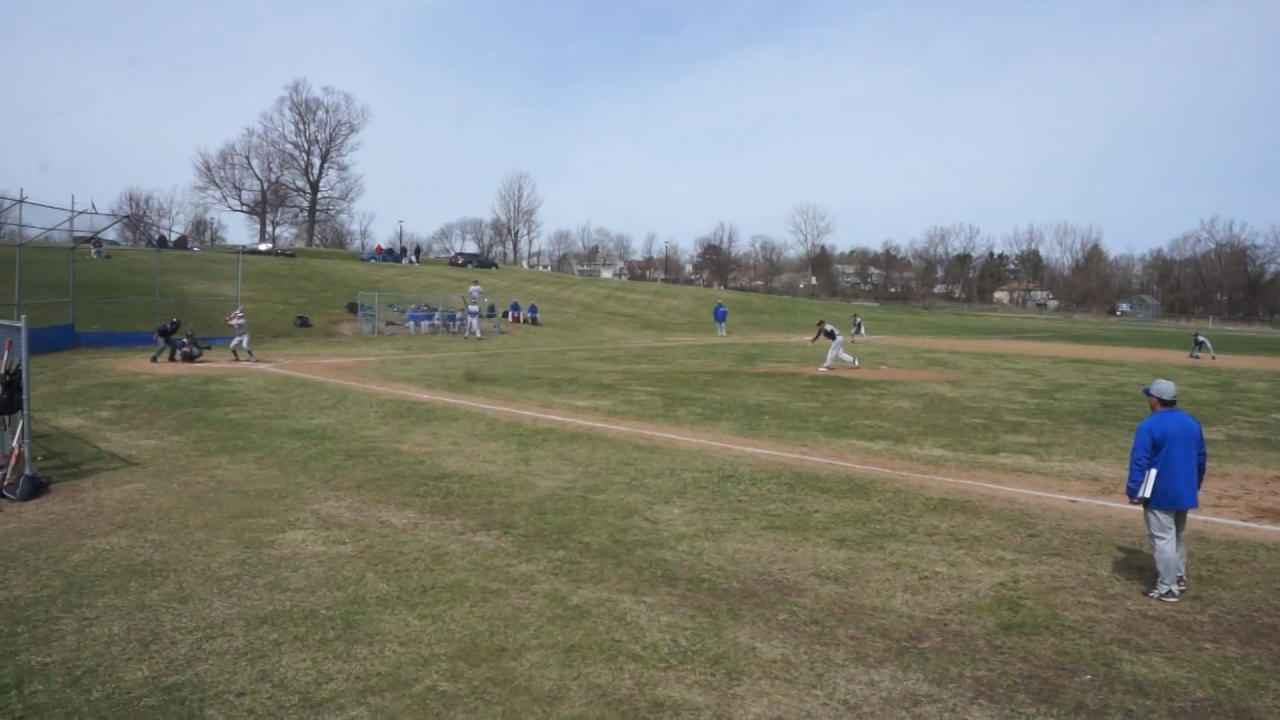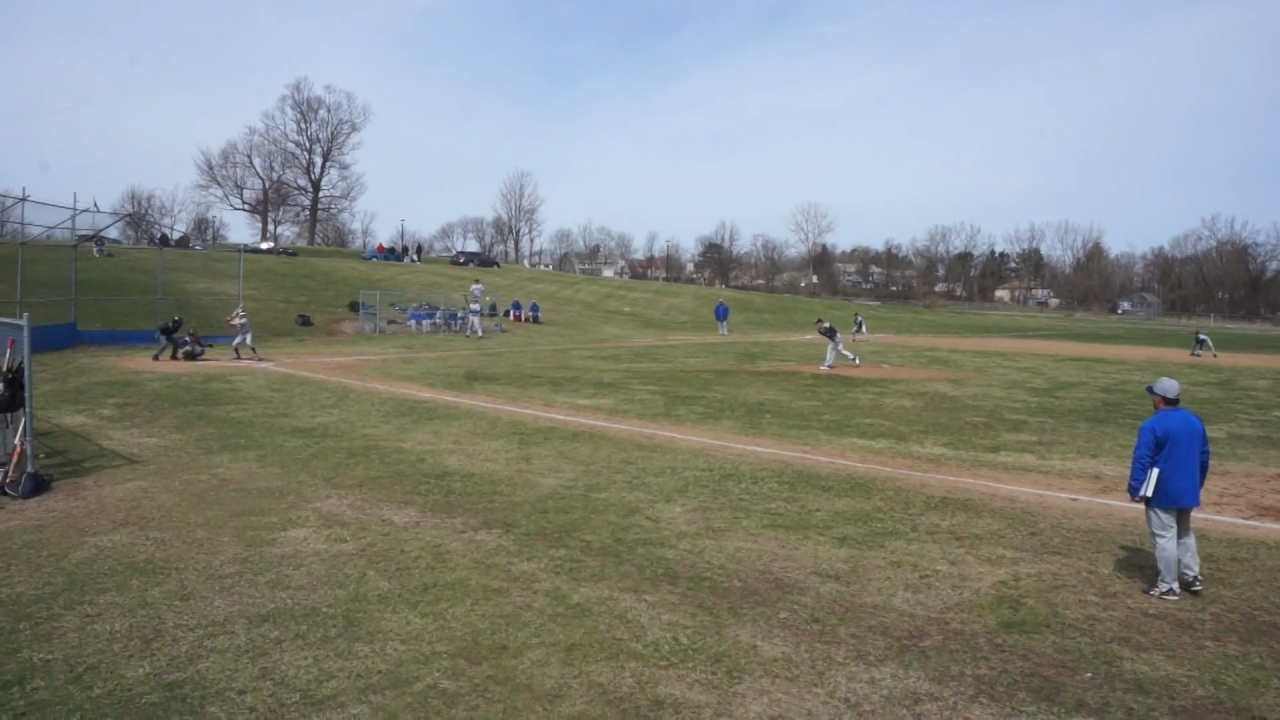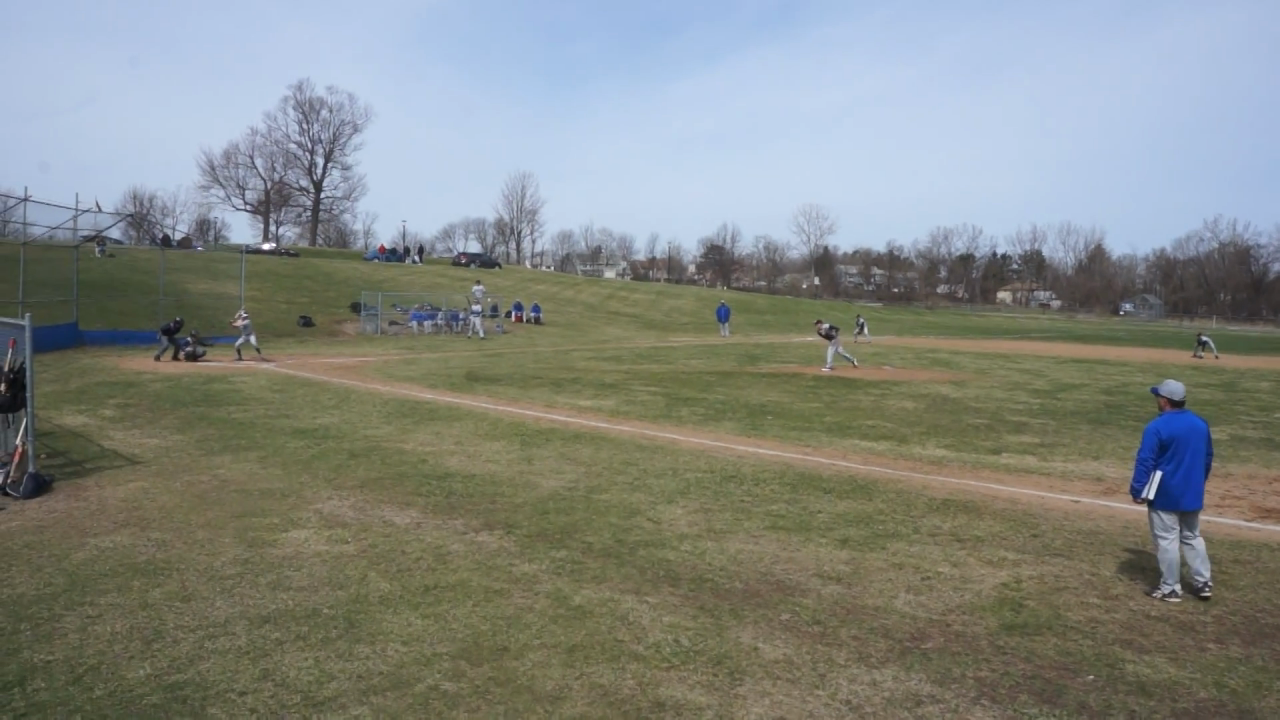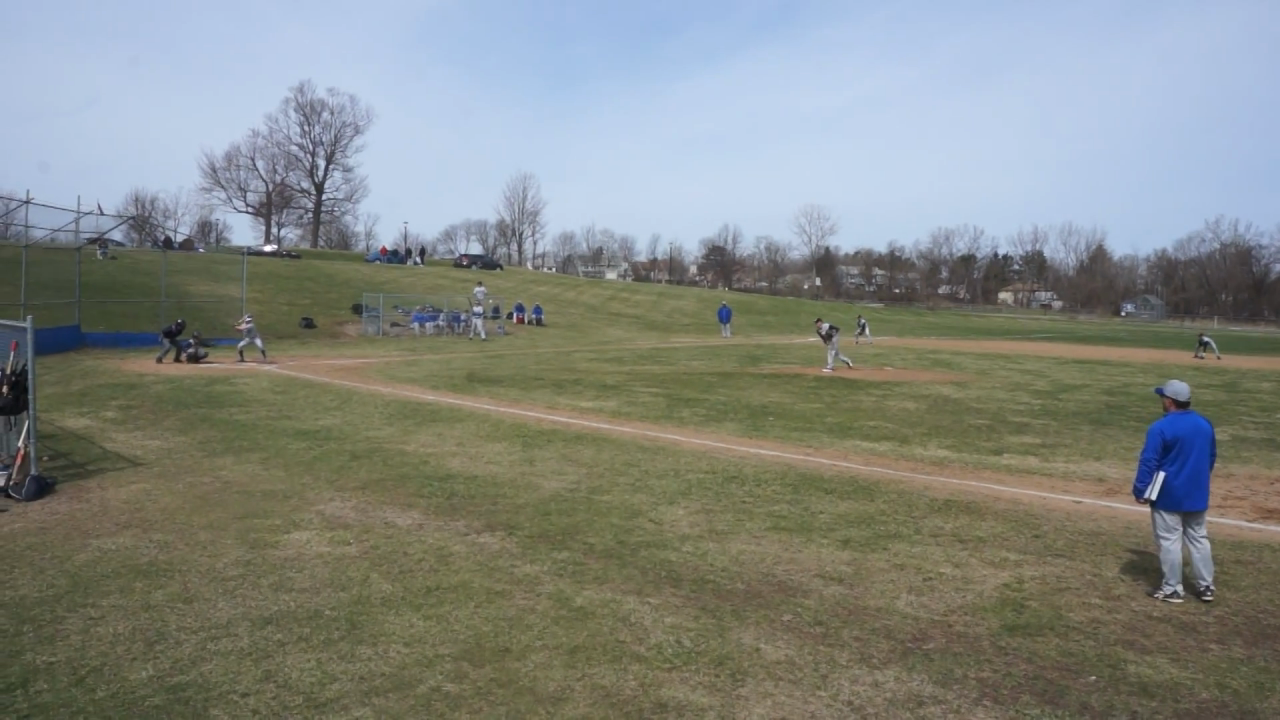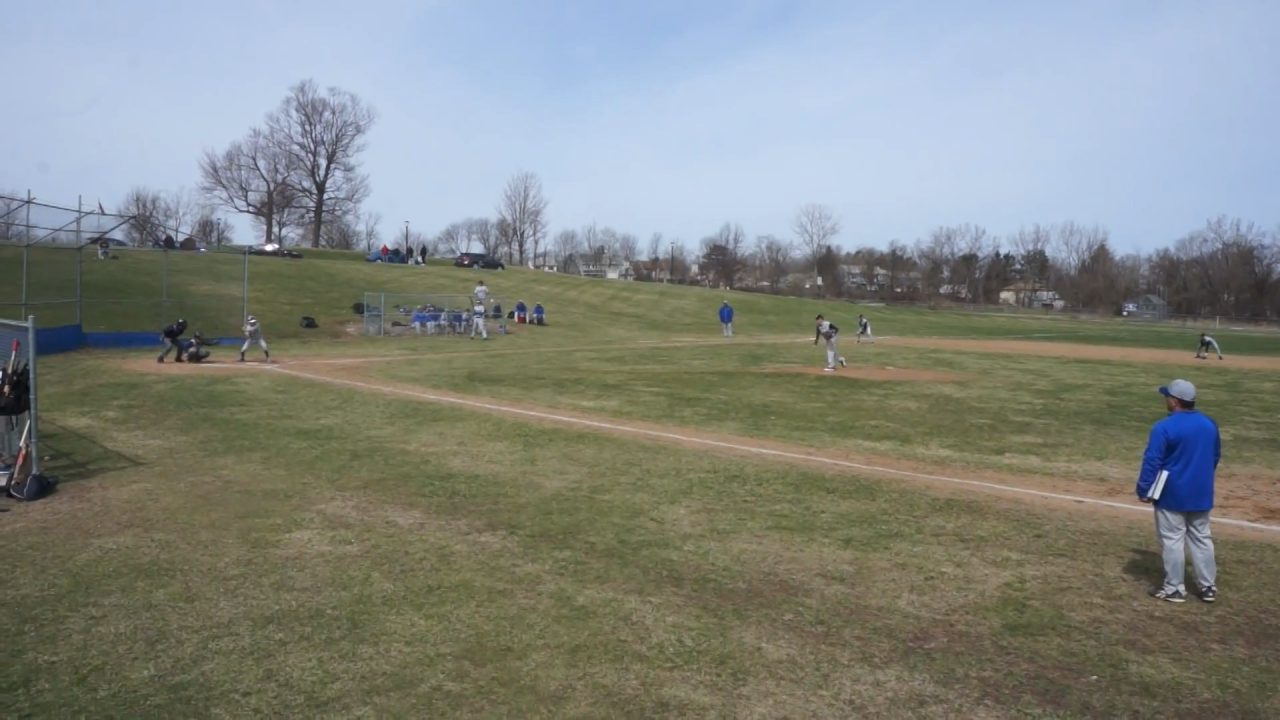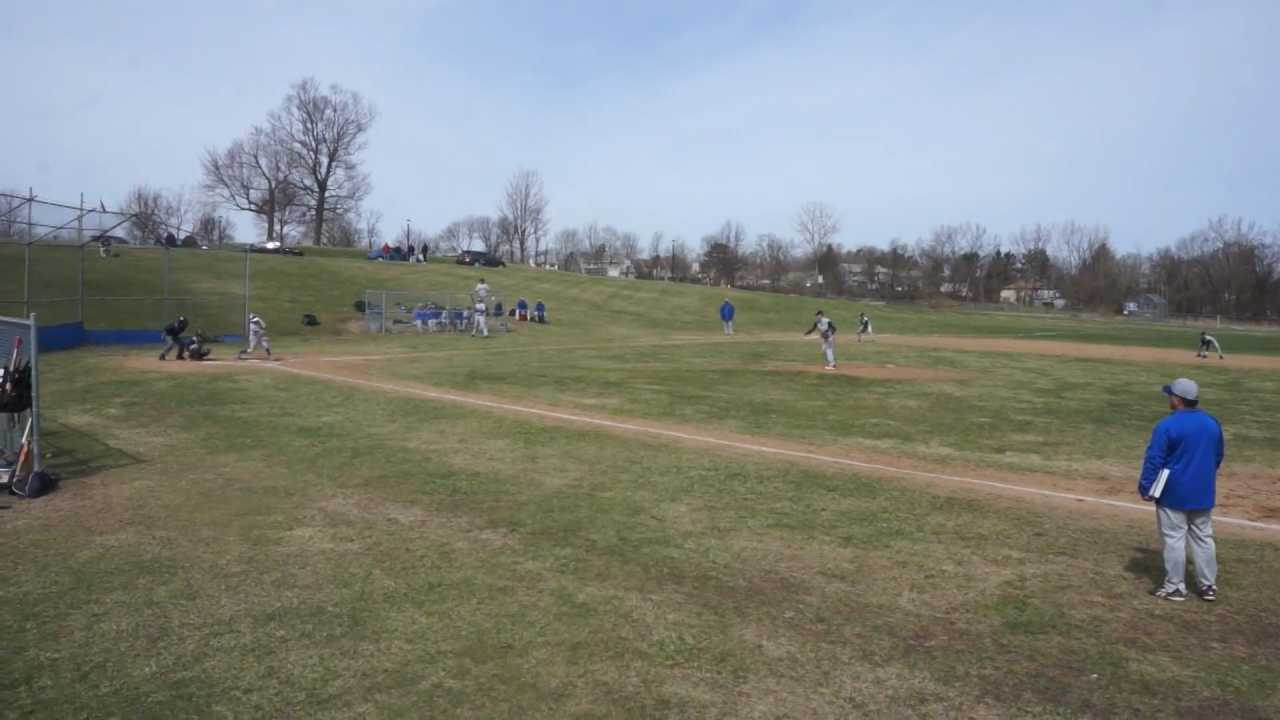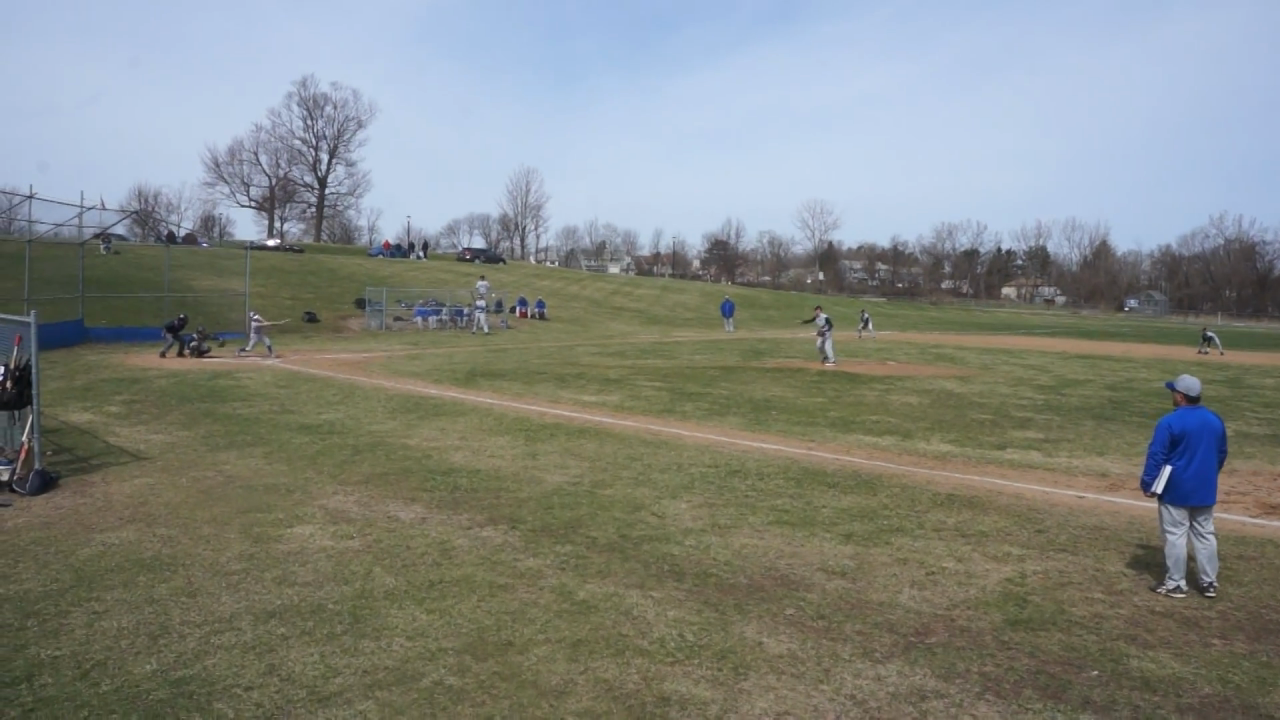
dt=0.1s
person 1, frame 1
left shoulder: (1149, 426)
right shoulder: (1192, 423)
left elbow: (1139, 461)
right elbow: (1201, 457)
left wrist: (1134, 491)
right wrist: (1196, 483)
left hip: (1160, 493)
right hip: (1186, 492)
left knee: (1163, 539)
right knee: (1177, 535)
left ankle: (1167, 588)
right ankle: (1178, 577)
person 1, frame 2
left shoulder: (1152, 425)
right shoulder: (1195, 421)
left elbow: (1141, 460)
right elbow: (1204, 455)
left wrist: (1136, 489)
right wrist: (1198, 482)
left hip: (1162, 492)
right hip: (1188, 490)
left knee: (1164, 537)
right knee: (1184, 534)
left ankle: (1168, 586)
right ankle: (1192, 577)
person 1, frame 3
left shoulder: (1157, 427)
right shoulder: (1201, 424)
left elbow: (1145, 462)
right elbow: (1208, 457)
left wrist: (1138, 490)
left hip: (1165, 494)
right hip: (1193, 493)
left knee: (1167, 540)
right knee: (1192, 537)
left ankle: (1170, 588)
right ankle: (1203, 583)
person 1, frame 4
left shoulder: (1161, 428)
right shoulder: (1205, 425)
left elbow: (1148, 462)
right elbow: (1211, 458)
left wrist: (1140, 491)
left hip: (1168, 495)
right hip: (1197, 494)
left knee: (1169, 541)
right knee: (1199, 538)
left ankle: (1172, 589)
right ankle: (1206, 586)
person 1, frame 5
left shoulder: (1165, 427)
right shoulder: (1210, 425)
left elbow: (1152, 461)
right elbow: (1215, 457)
left wrist: (1144, 489)
left hip: (1172, 495)
right hip: (1201, 494)
left knee: (1172, 541)
right knee: (1202, 539)
left ankle: (1174, 588)
right ankle: (1208, 587)
person 1, frame 6
left shoulder: (1167, 425)
right shoulder: (1212, 424)
left elbow: (1153, 459)
right elbow: (1218, 457)
left wrist: (1146, 488)
left hip: (1174, 493)
right hip: (1203, 493)
left knee: (1174, 539)
right knee: (1204, 538)
left ankle: (1174, 587)
right ankle: (1208, 586)
person 1, frame 7
left shoulder: (1170, 422)
right shoulder: (1215, 421)
left elbow: (1156, 456)
right elbow: (1222, 454)
left wrist: (1148, 484)
left hip: (1175, 490)
right hip: (1205, 490)
left knee: (1175, 536)
right knee: (1205, 535)
left ankle: (1175, 583)
right ankle: (1209, 583)
